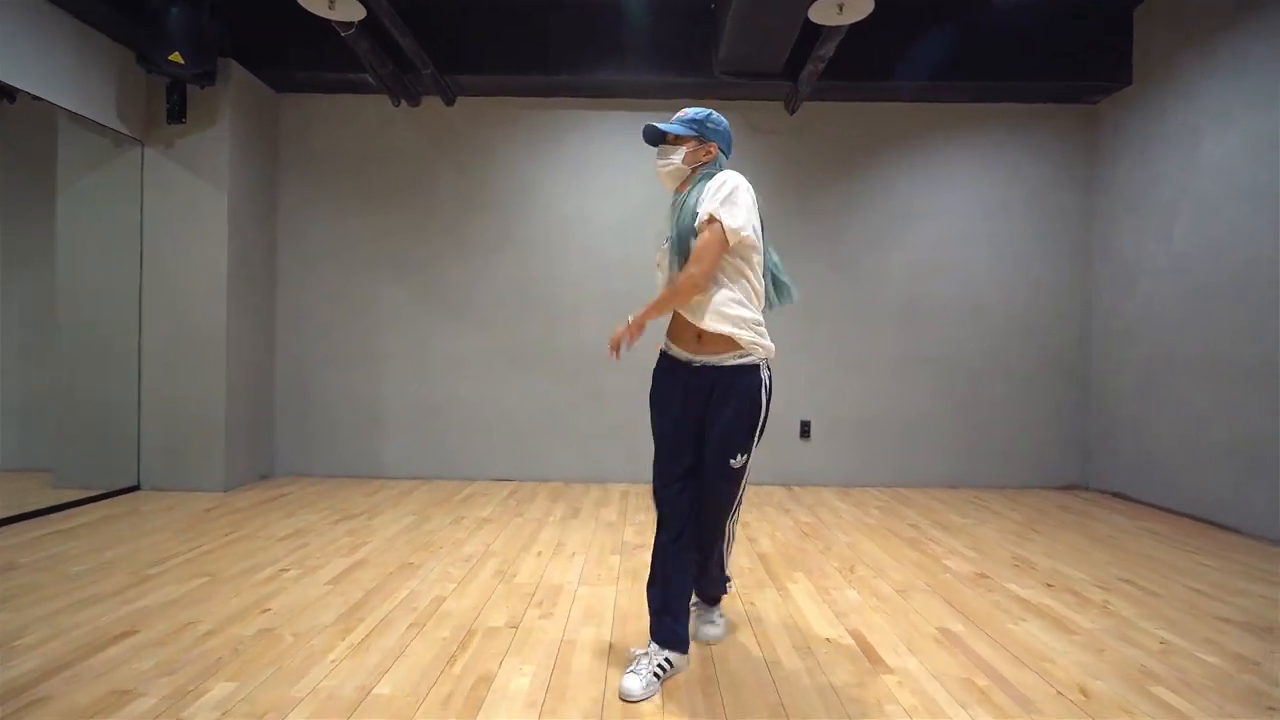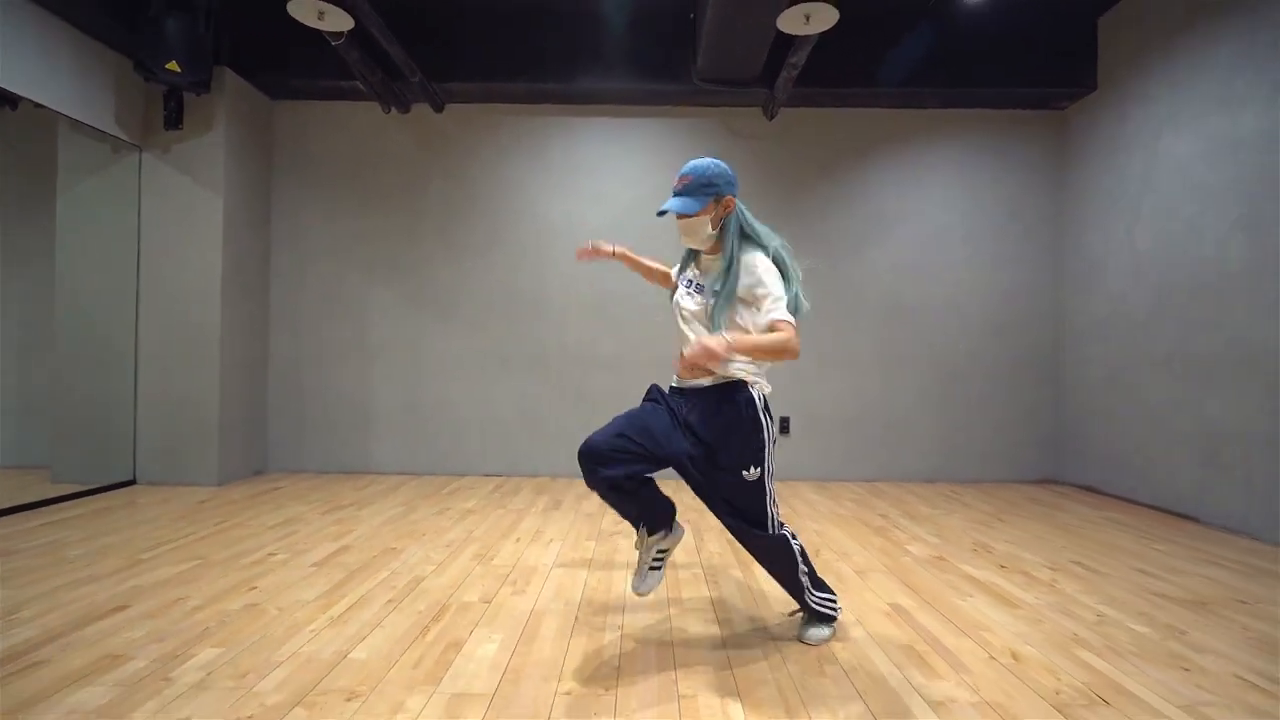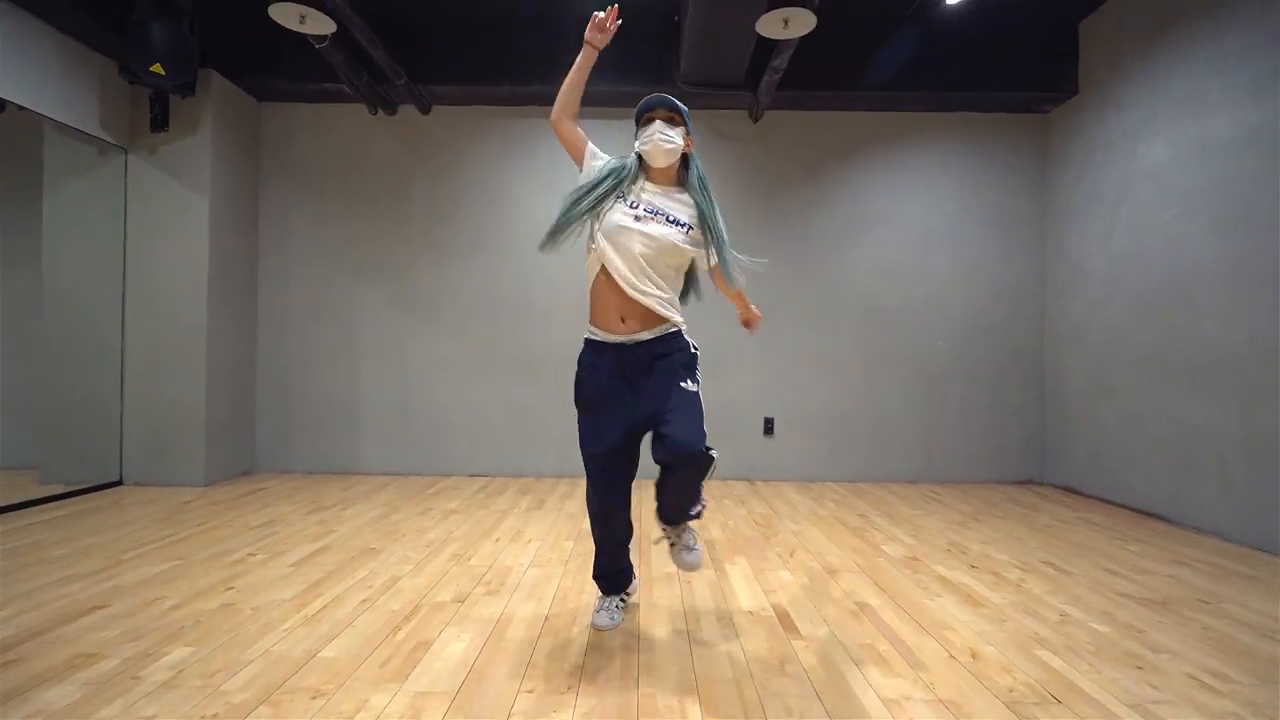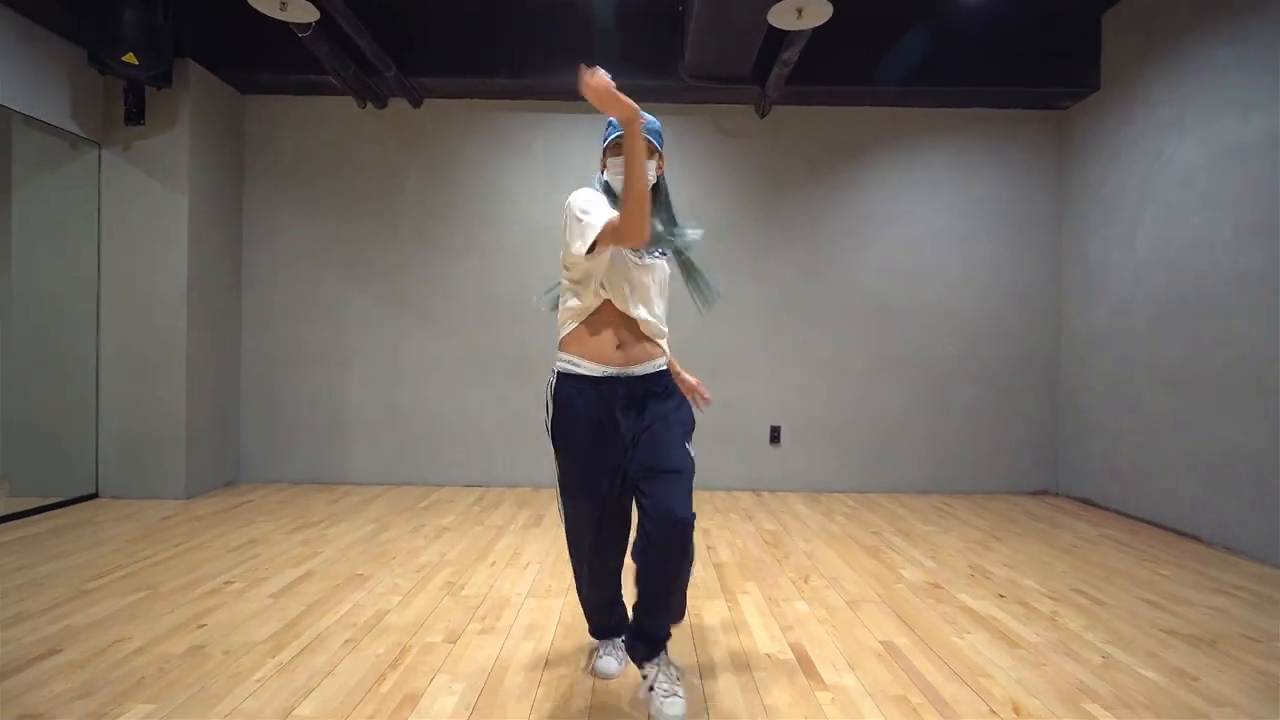
dt=0.3s
person 1, frame 1
left shoulder: (728, 186)
right shoulder: (694, 208)
left elbow: (695, 277)
left wrist: (636, 321)
left hip: (734, 379)
right hip: (676, 373)
left knee: (711, 507)
right knee: (675, 507)
left ankle: (709, 596)
right ankle: (666, 646)
person 1, frame 2
left shoulder: (754, 267)
right shoulder: (697, 263)
left elbow: (788, 342)
left wrist: (726, 345)
right wrist: (619, 254)
left hip: (734, 408)
right hip: (682, 401)
left knee: (758, 523)
right knee: (600, 455)
left ankle: (819, 606)
right ankle: (659, 529)
person 1, frame 3
left shoulder: (696, 208)
right shoulder: (611, 180)
left elbow: (716, 267)
right elbow: (561, 117)
left wrist: (745, 306)
left hip: (665, 353)
right hip: (604, 356)
left knee: (687, 450)
right knee: (607, 483)
left ankle: (678, 515)
right ankle: (614, 587)
person 1, frame 4
left shoulder: (654, 237)
right shoulder: (584, 205)
right elbow: (631, 229)
left wrist: (674, 369)
right wrist: (625, 119)
left hip: (653, 393)
right hip: (584, 393)
left knee: (670, 522)
right knee: (595, 533)
left ankle: (652, 650)
right ankle: (609, 632)
